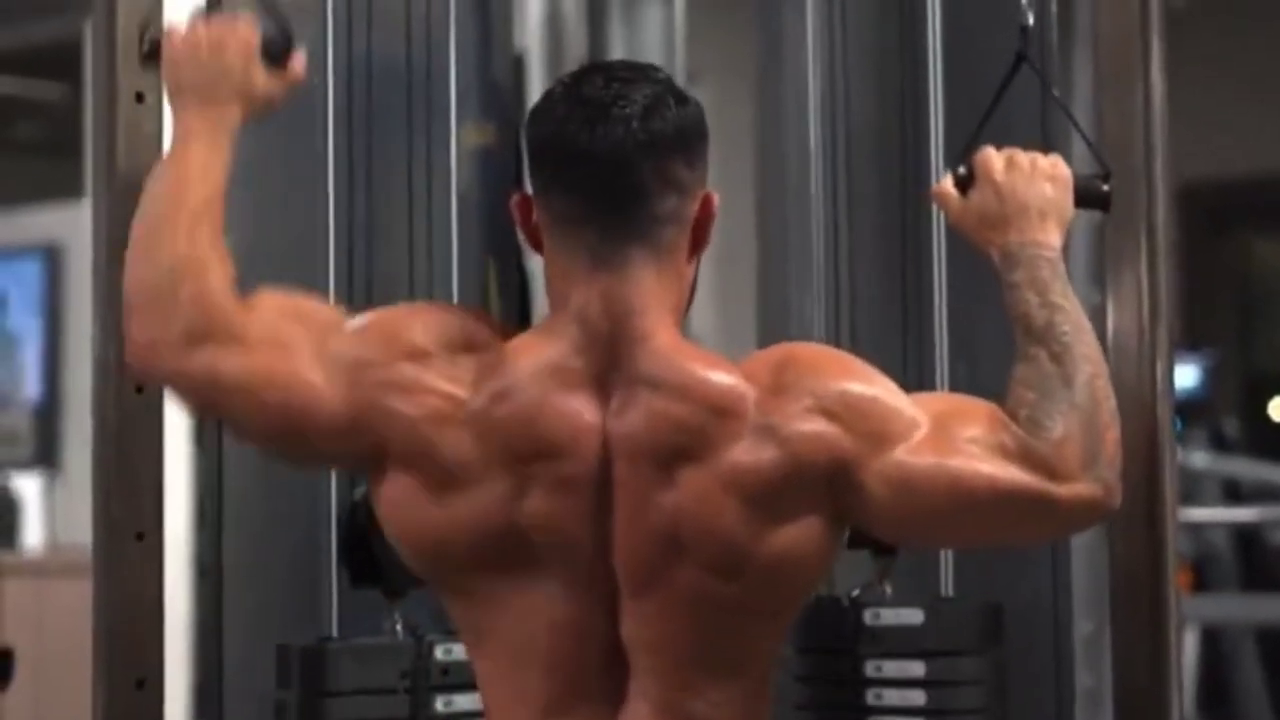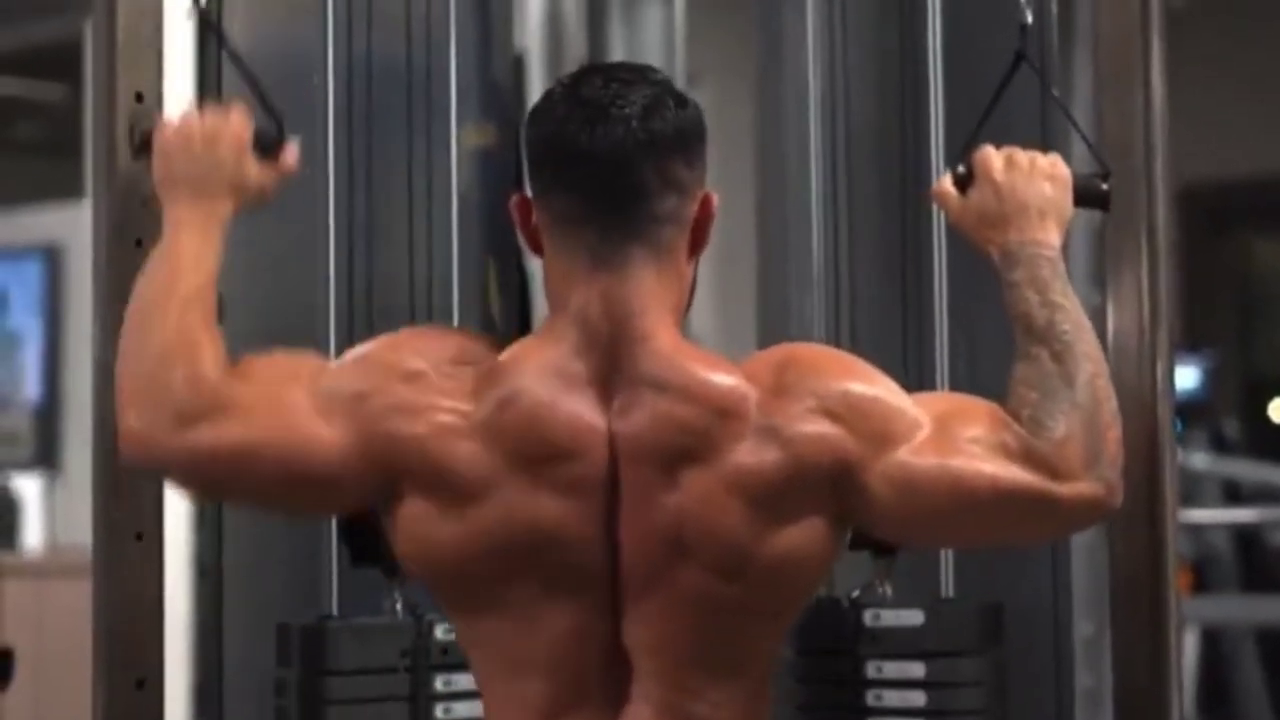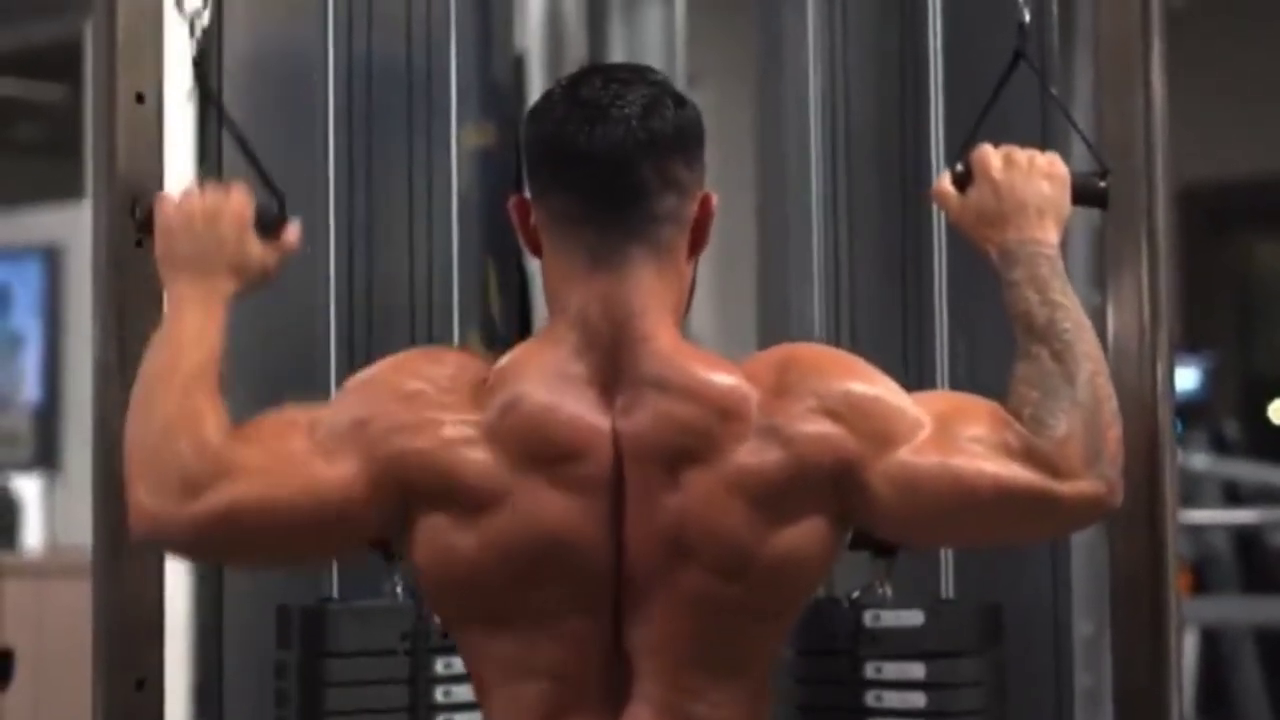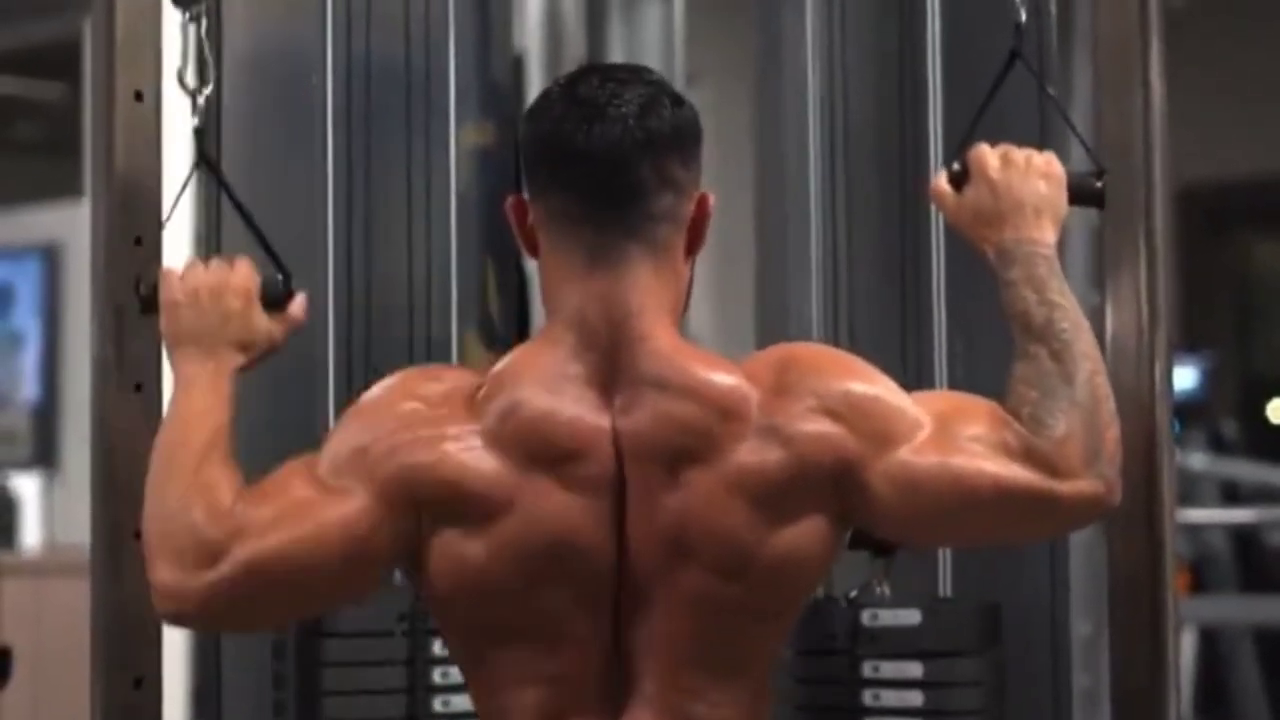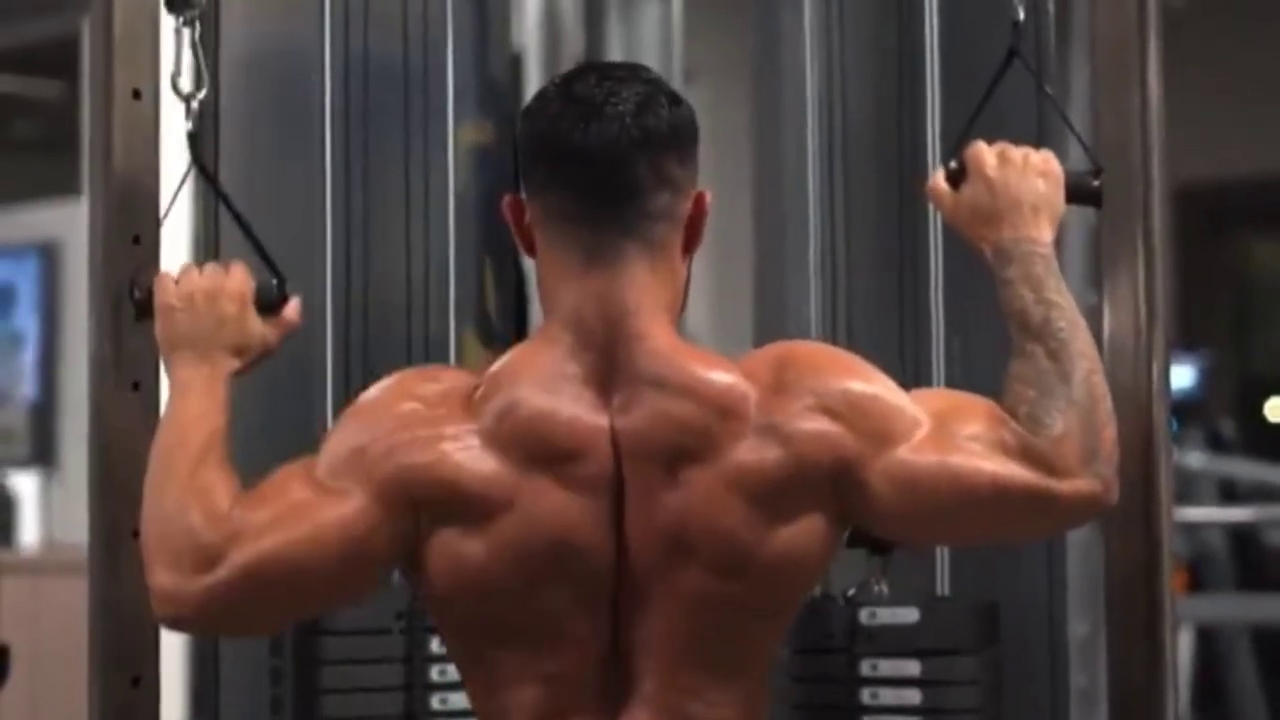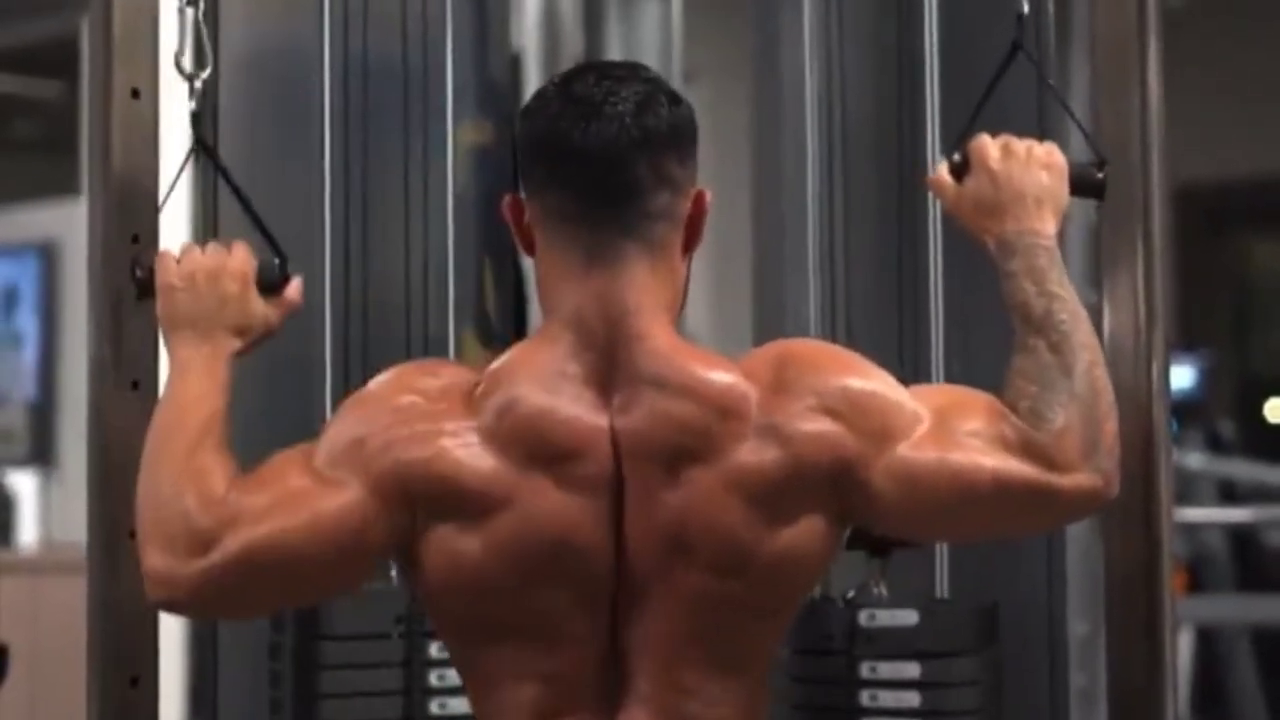
dt=0.1s
person 1, frame 1
left shoulder: (428, 395)
right shoulder: (799, 417)
left elbow: (174, 332)
right elbow: (1073, 478)
left wrist: (207, 112)
right wrist: (1029, 251)
person 1, frame 2
left shoulder: (429, 414)
right shoulder: (802, 418)
left elbow: (164, 419)
right elbow: (1073, 474)
left wrist: (197, 209)
right wrist: (1029, 248)
person 1, frame 3
left shoulder: (428, 420)
right shoulder: (803, 419)
left elbow: (170, 499)
right elbow: (1074, 474)
left wrist: (199, 289)
right wrist: (1027, 250)
person 1, frame 4
left shoulder: (432, 436)
right shoulder: (803, 419)
left elbow: (191, 573)
right elbow: (1072, 473)
left wrist: (204, 363)
right wrist: (1025, 248)
person 1, frame 5
left shoulder: (428, 434)
right shoulder: (800, 417)
left elbow: (190, 577)
right elbow: (1071, 471)
left wrist: (200, 367)
right wrist: (1022, 249)
person 1, frame 6
left shoulder: (424, 431)
right shoulder: (801, 416)
left elbow: (183, 559)
right elbow: (1071, 465)
left wrist: (202, 345)
right wrist: (1025, 240)
